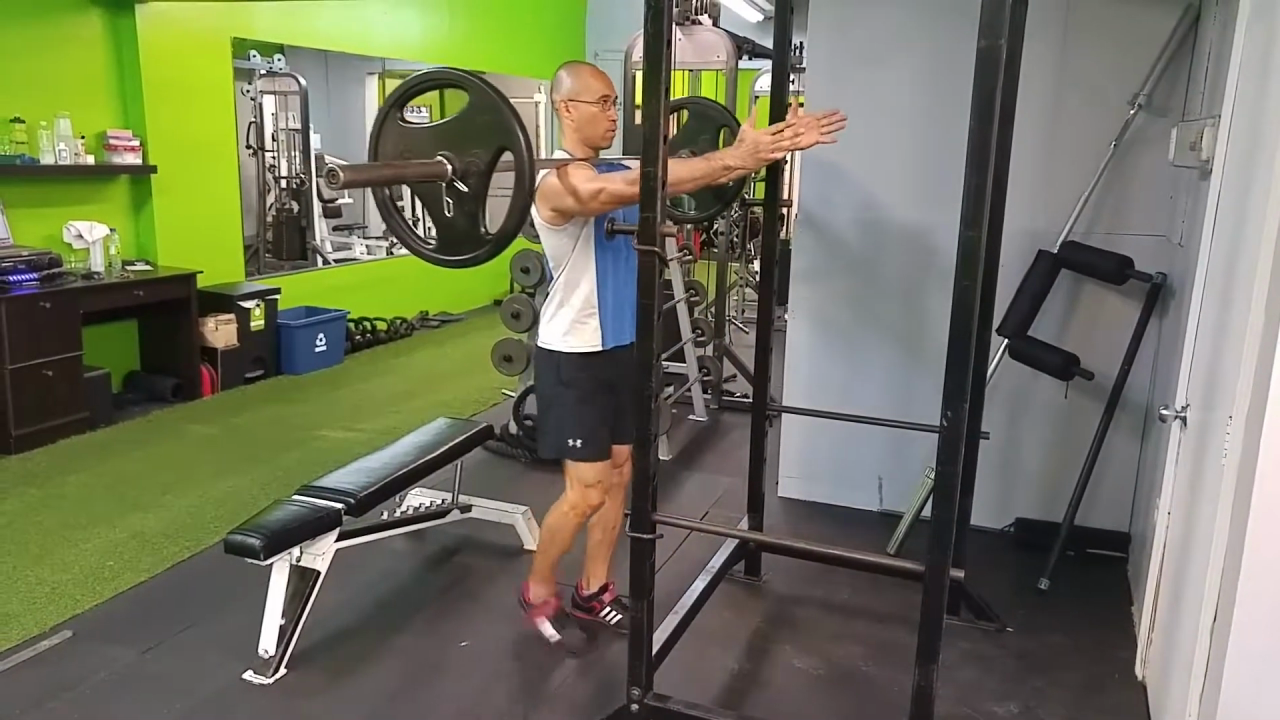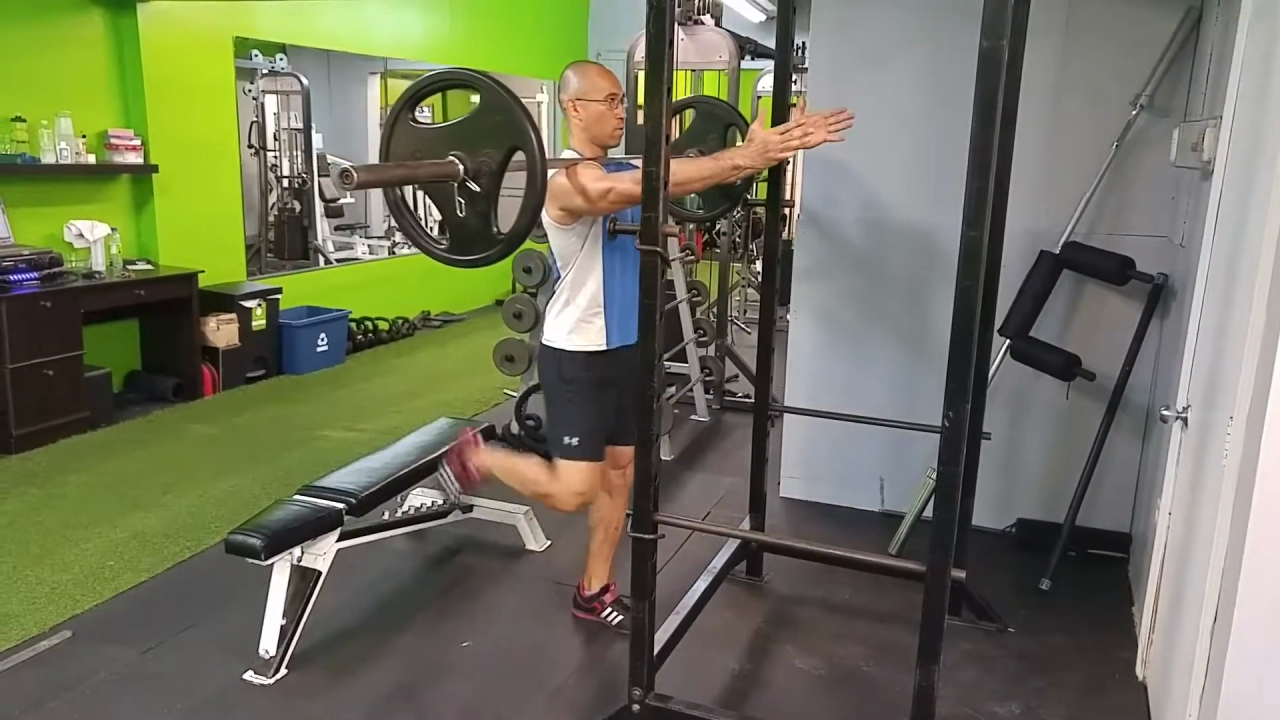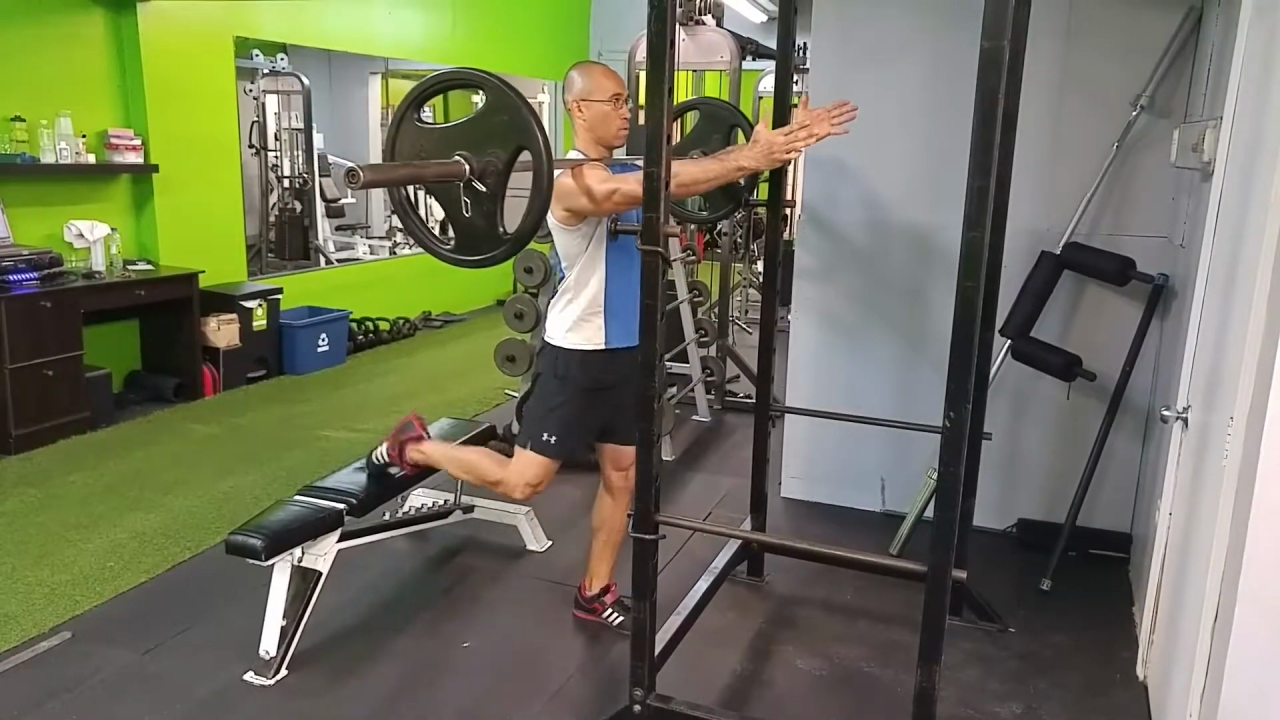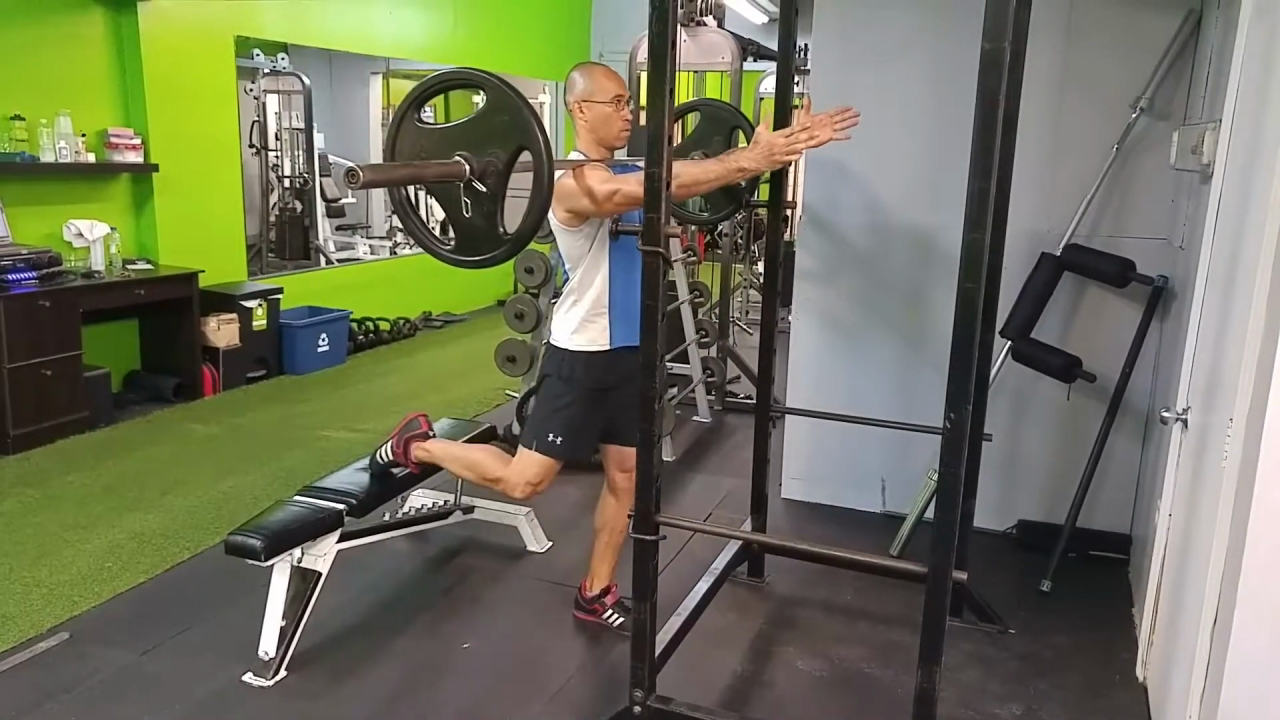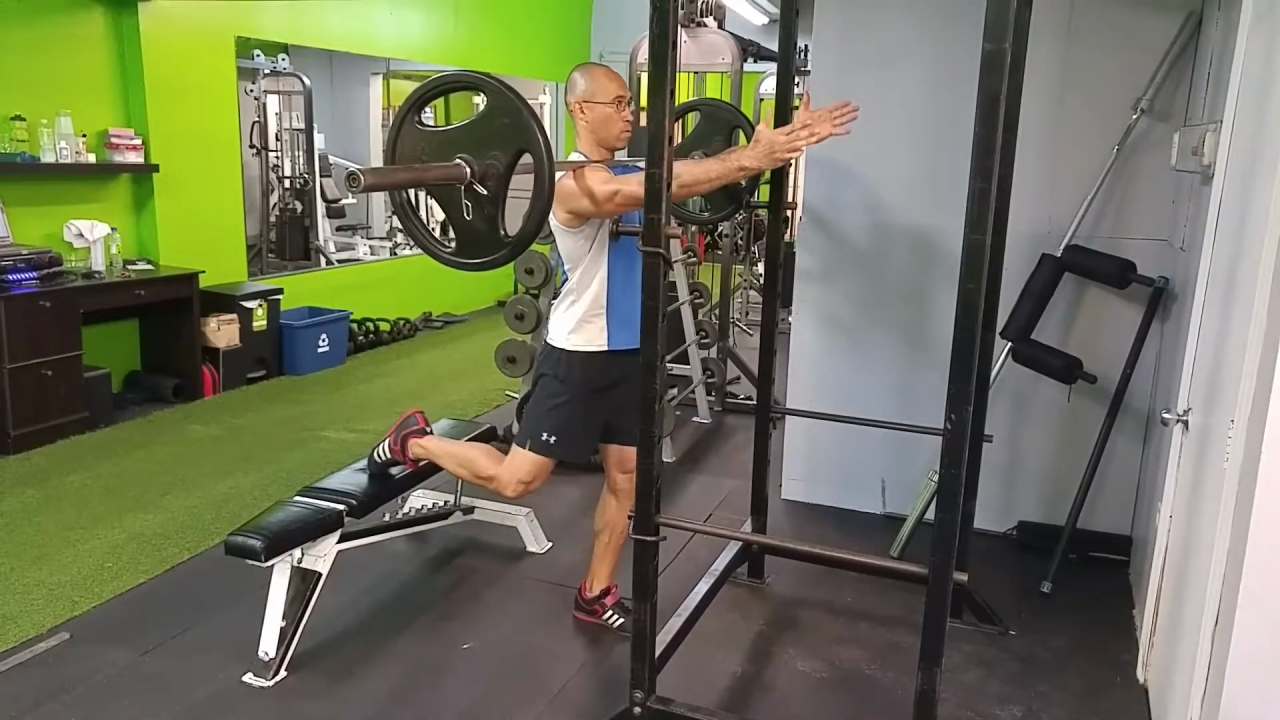
dt=0.2s
person 1, frame 1
left shoulder: (612, 174)
right shoulder: (560, 182)
left elbow: (670, 179)
right elbow: (637, 186)
left wrist: (771, 147)
right wrist: (733, 157)
left hip: (618, 348)
right hip: (572, 356)
left knee: (618, 475)
right knee: (588, 490)
left ankle: (592, 590)
right ankle: (538, 593)
person 1, frame 2
left shoulder: (623, 171)
right shoulder: (569, 181)
left elbow: (671, 179)
right elbow: (649, 186)
left wrist: (779, 144)
right wrist: (743, 157)
left hip: (624, 347)
right hip: (578, 354)
left knee: (620, 475)
right knee: (571, 489)
left ankle: (594, 592)
right ankle: (476, 457)
person 1, frame 3
left shoulder: (624, 173)
right shoulder: (576, 182)
left elbow: (675, 180)
left wrist: (786, 141)
right wrist: (749, 160)
left hip: (626, 349)
right hip: (577, 354)
left knee: (622, 476)
right knee: (521, 481)
left ankle: (596, 593)
right ankle: (415, 444)
person 1, frame 4
left shoulder: (627, 173)
right shoulder: (577, 183)
left wrist: (788, 142)
right wrist: (748, 161)
left hip: (628, 351)
right hip: (581, 355)
left knee: (625, 477)
right knee: (523, 480)
left ankle: (596, 593)
right ankle: (417, 445)
person 1, frame 5
left shoulder: (628, 173)
right shoulder: (578, 183)
left wrist: (785, 142)
right wrist: (751, 159)
left hip: (627, 352)
right hip: (578, 355)
left knee: (627, 478)
right knee: (515, 478)
left ankle: (596, 594)
right ankle: (413, 441)
